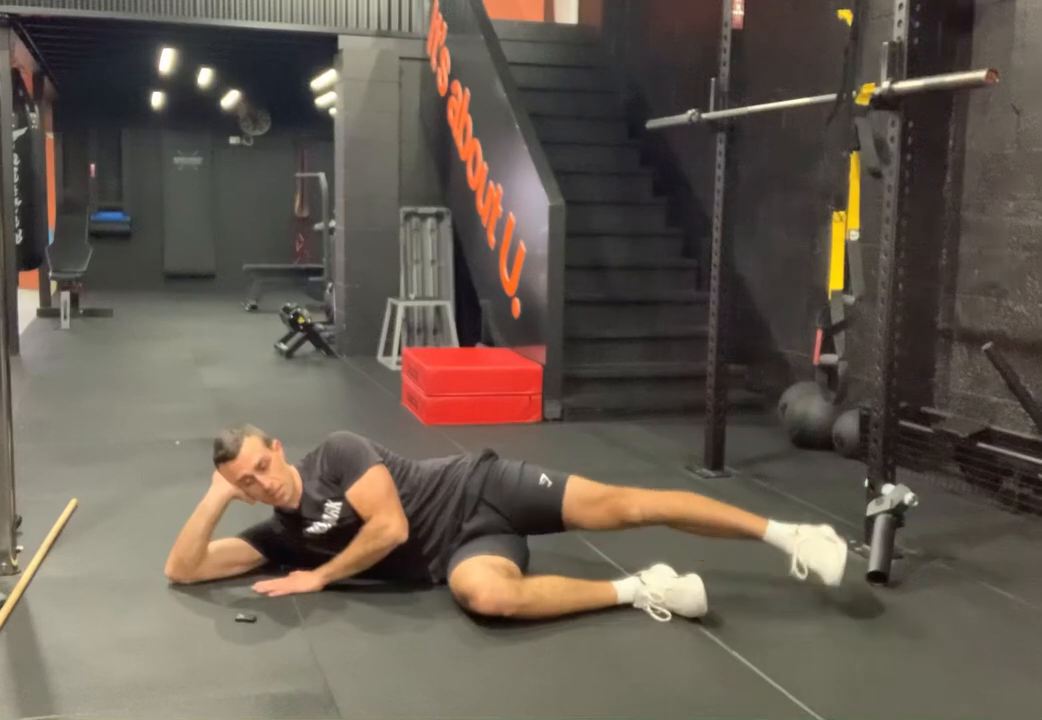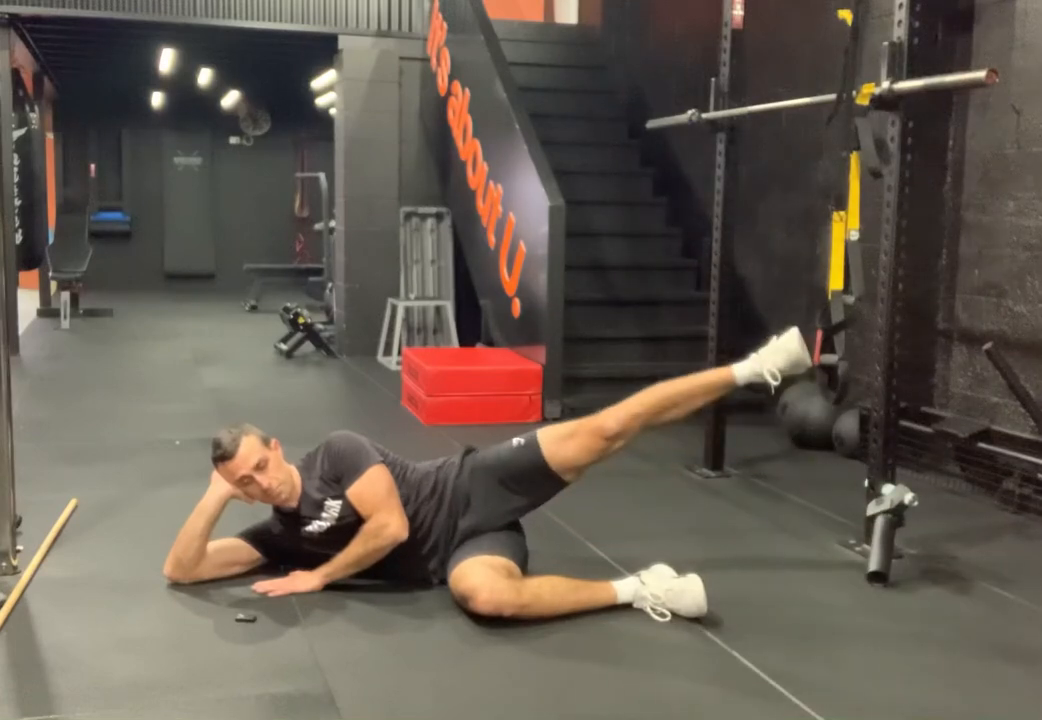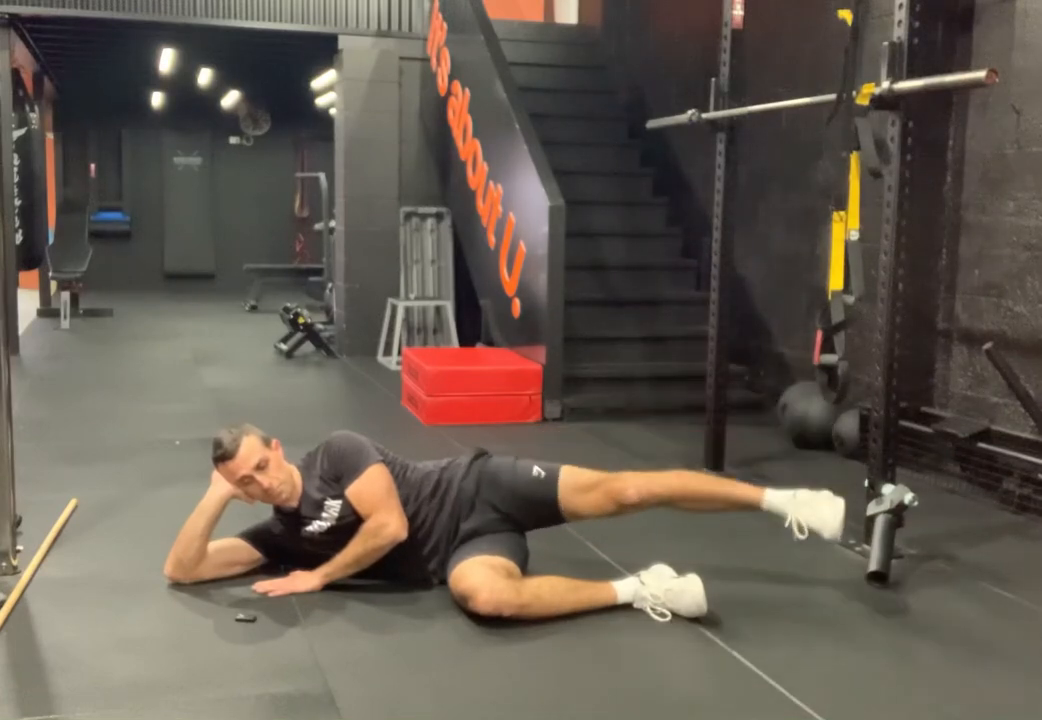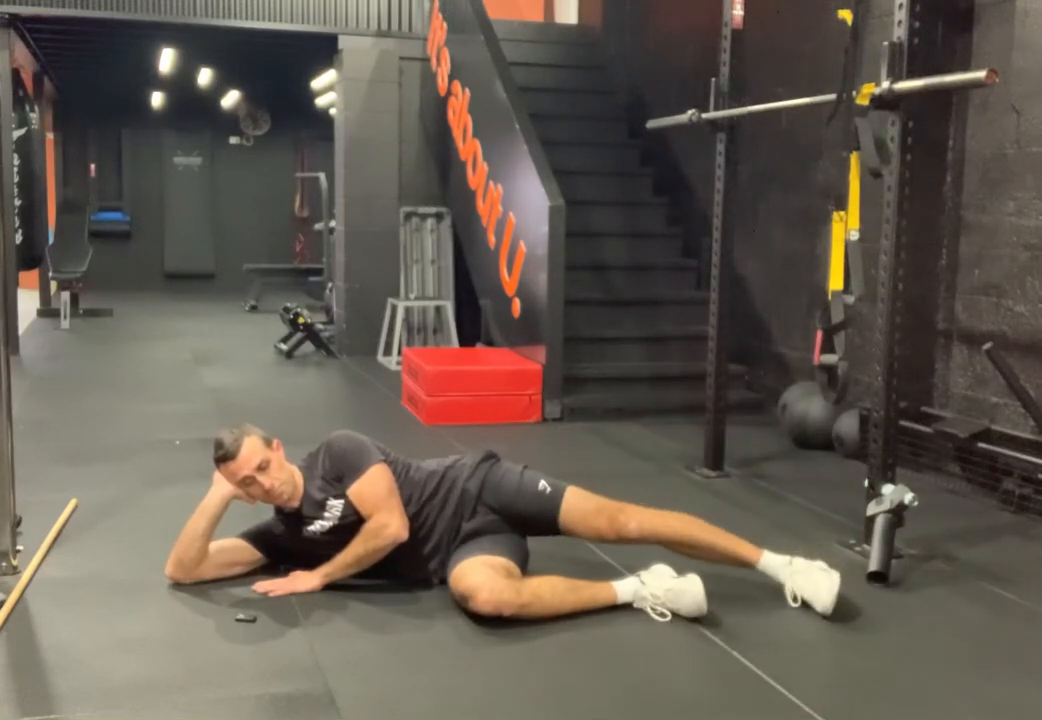
dt=1s
person 1, frame 1
left shoulder: (337, 453)
right shoulder: (280, 534)
left elbow: (390, 527)
right elbow: (182, 569)
left wrist: (319, 578)
right wrist: (214, 499)
left hip: (481, 491)
right hip: (460, 550)
left knee: (620, 504)
right knee: (486, 595)
left ankle: (785, 536)
right ankle: (636, 591)
person 1, frame 2
left shoulder: (337, 452)
right shoulder: (280, 533)
left elbow: (391, 526)
right elbow: (181, 569)
left wrist: (319, 577)
right wrist: (215, 495)
left hip: (473, 488)
right hip: (462, 548)
left knee: (602, 430)
right knee: (484, 595)
left ankle: (750, 370)
right ankle: (635, 591)
person 1, frame 3
left shoulder: (339, 451)
right shoulder: (280, 534)
left elbow: (389, 525)
right elbow: (182, 569)
left wrist: (320, 577)
right wrist: (215, 495)
left hip: (478, 489)
right hip: (463, 549)
left knee: (618, 489)
right knee: (483, 594)
left ankle: (779, 500)
right ankle: (635, 590)
person 1, frame 4
left shoulder: (340, 452)
right shoulder: (281, 533)
left elbow: (391, 526)
right elbow: (183, 569)
left wrist: (320, 577)
right wrist: (217, 496)
left hip: (478, 491)
right hip: (460, 551)
left knee: (615, 519)
right knee: (483, 594)
left ankle: (777, 563)
right ankle: (636, 591)
